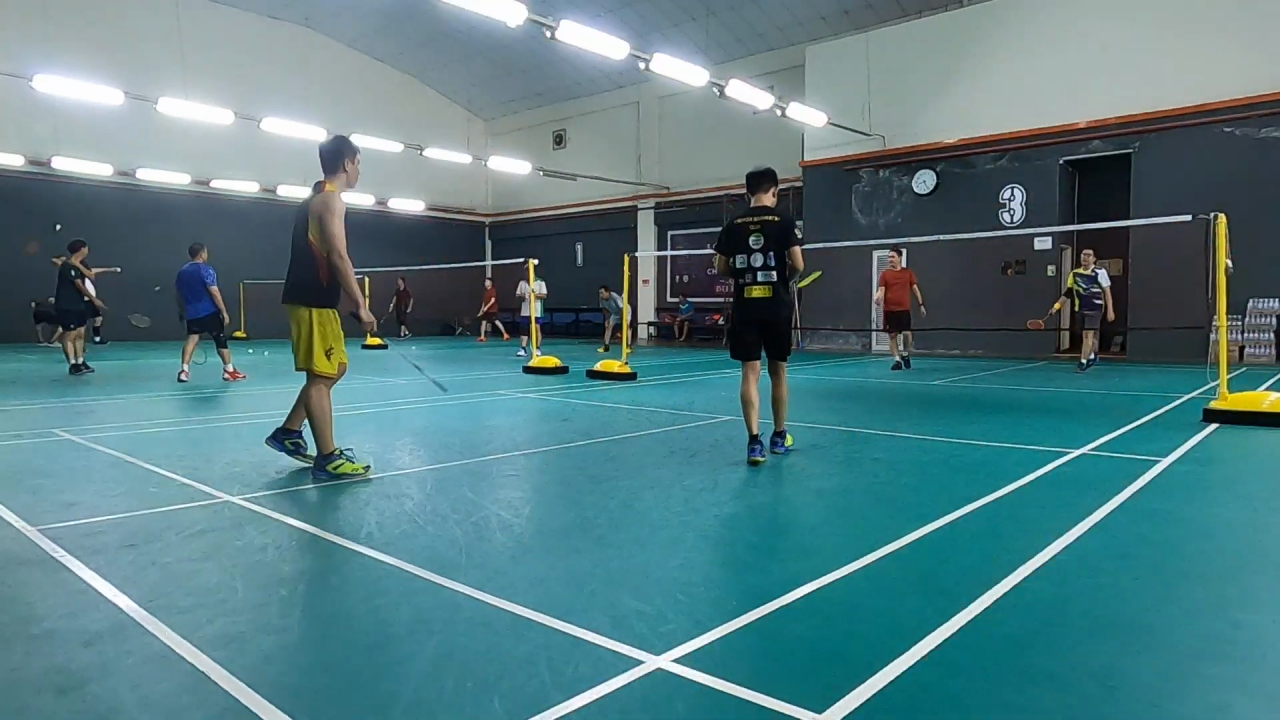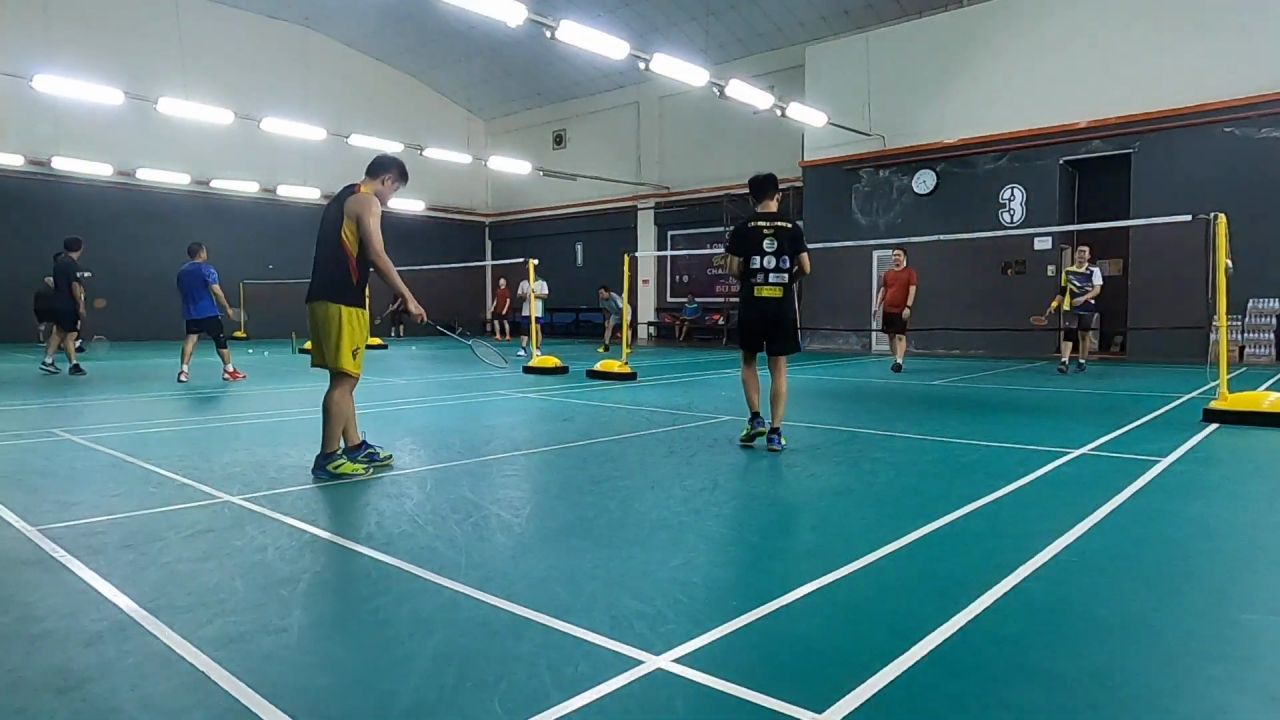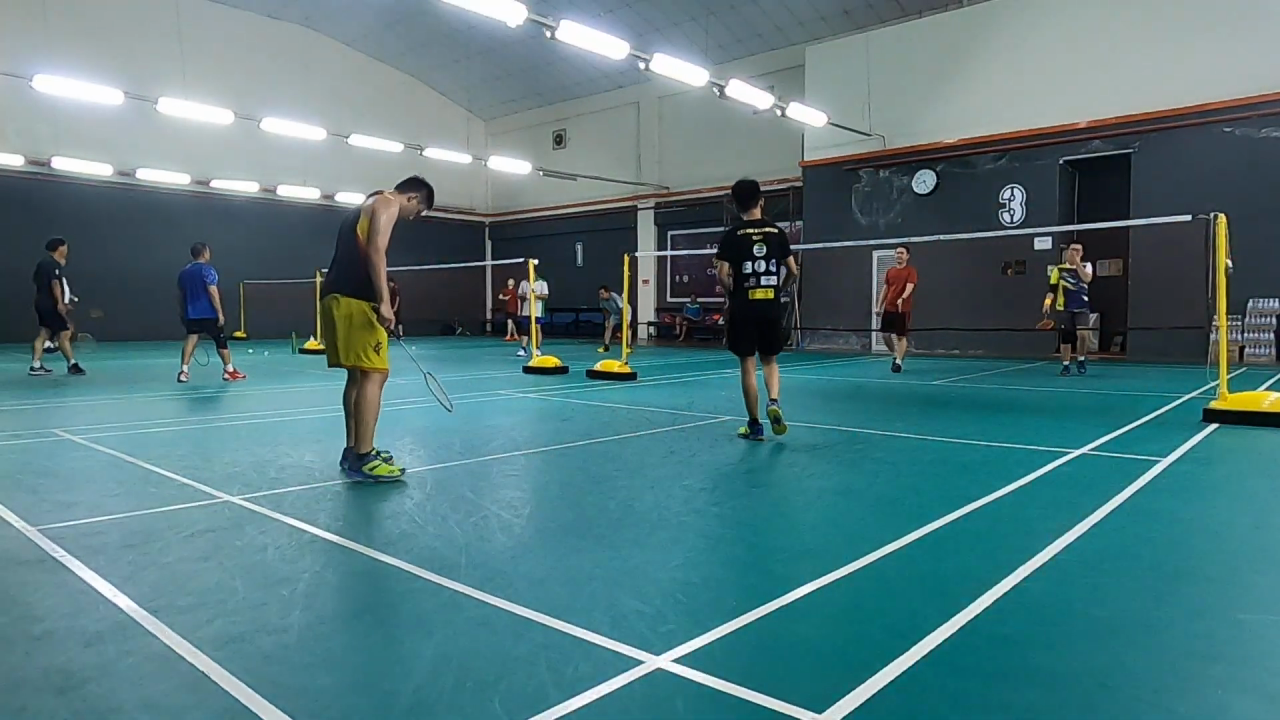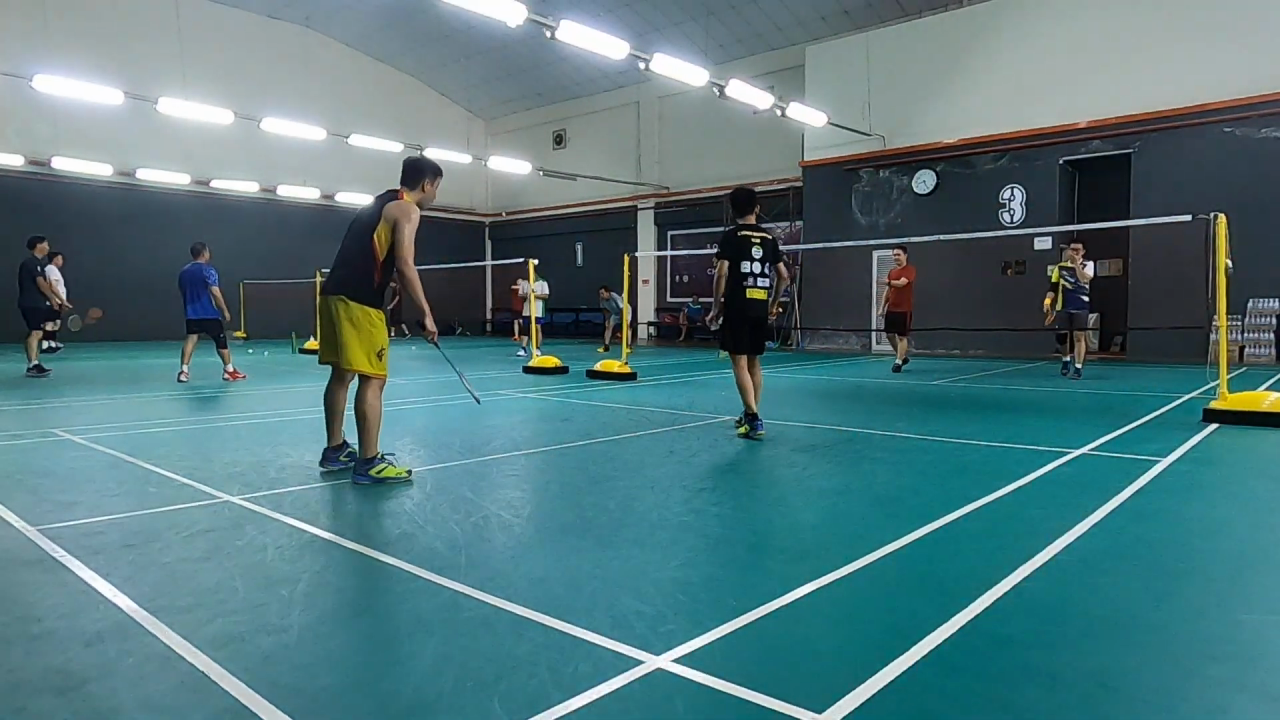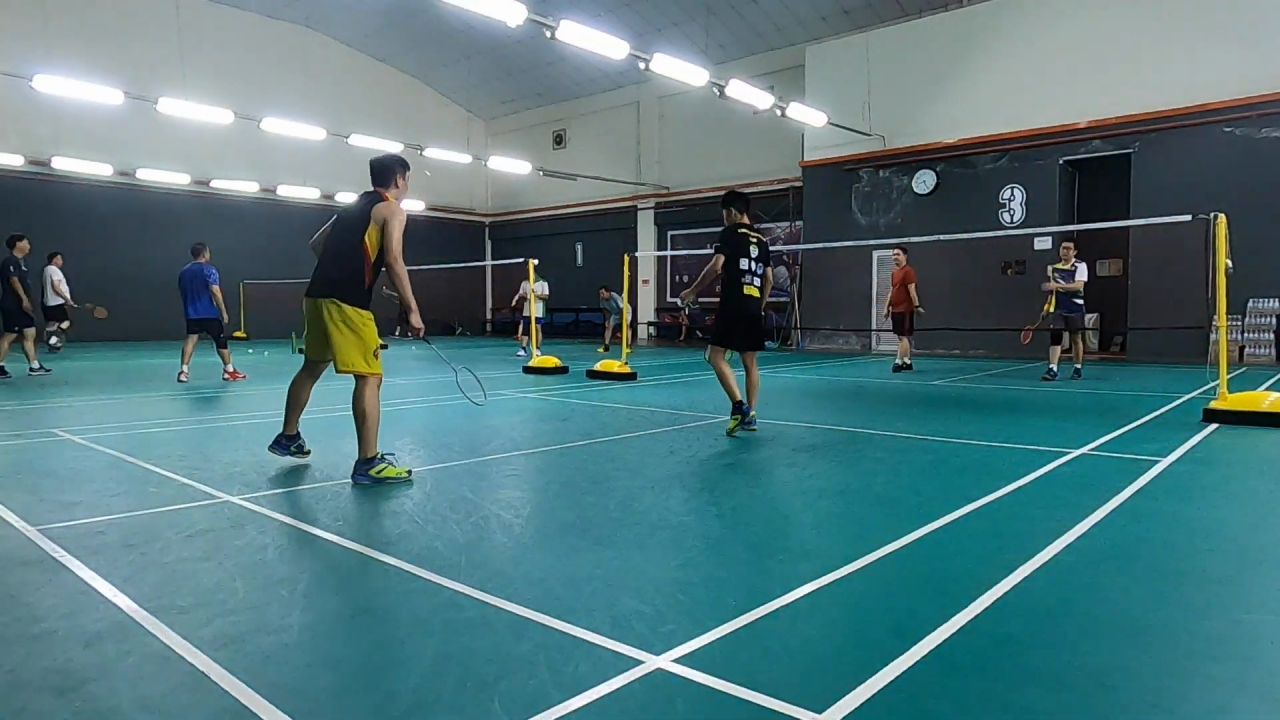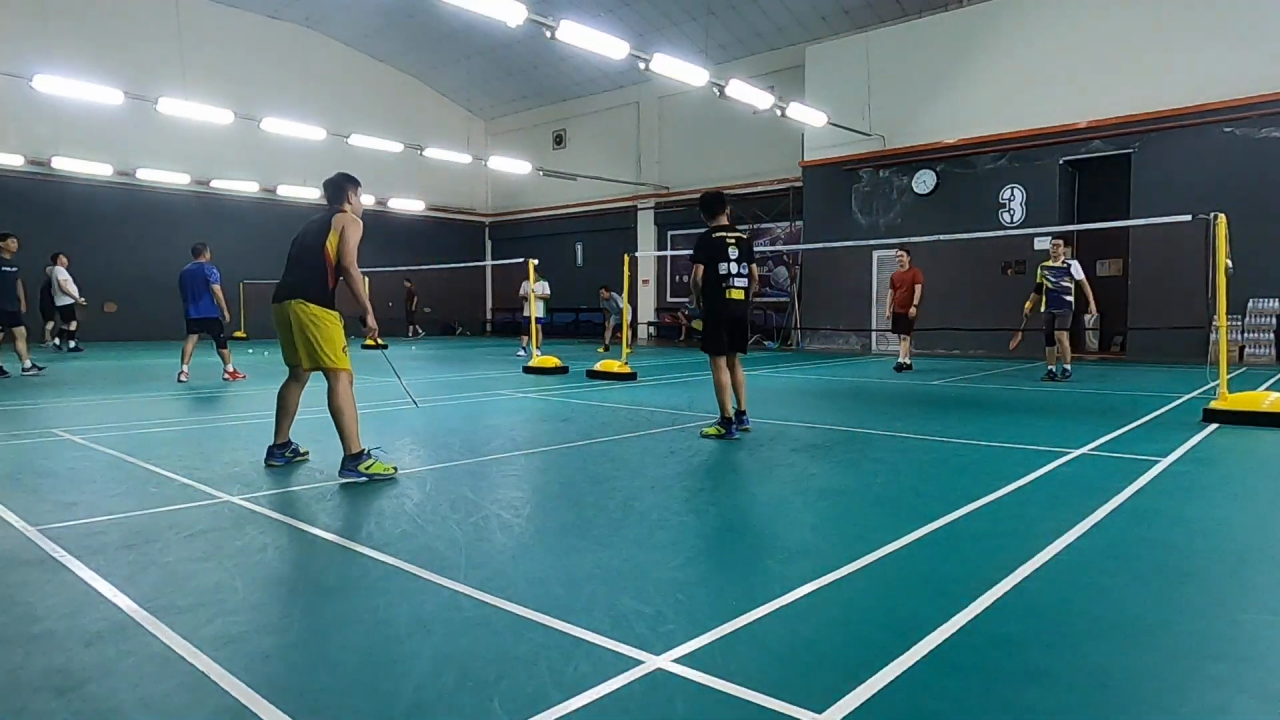
dt=0.4s
person 1, frame 1
left shoulder: (317, 199)
right shoulder: (331, 200)
right elbow: (339, 256)
left wrist: (352, 301)
right wrist: (361, 305)
left hip: (309, 300)
right hip: (314, 303)
left knee: (335, 367)
right knee: (322, 376)
left ankle: (288, 431)
right ankle: (327, 458)
person 1, frame 2
left shoulder: (341, 200)
right shoulder: (367, 202)
right elbow: (377, 256)
right wrist: (408, 298)
left hip: (321, 298)
right hip: (341, 302)
left knee: (345, 376)
right knee: (344, 378)
left ankle: (354, 446)
right ankle: (330, 457)
person 1, frame 3
left shoulder: (367, 206)
right shoulder: (387, 204)
right elbow: (375, 253)
right wrist: (384, 301)
left hip: (335, 296)
right hip: (353, 299)
left knee: (359, 375)
right knee: (373, 374)
left ankle: (355, 450)
right ankle: (363, 459)
person 1, frame 4
left shoulder: (378, 205)
right shoulder: (407, 209)
right elbow: (404, 265)
right wrist: (426, 314)
left hip: (335, 294)
right hip: (359, 302)
left knee: (341, 374)
right knee: (373, 379)
left ankle: (335, 448)
right ankle: (368, 463)
person 1, frame 5
left shoulder: (353, 208)
right shoulder: (392, 209)
left elbow: (316, 244)
right elbow: (394, 261)
right wrist: (413, 310)
left hip: (318, 296)
right hip: (348, 304)
left knee: (312, 368)
right knee: (369, 378)
left ankle: (288, 437)
right ankle: (368, 463)
person 1, frame 6
left shoulder: (315, 224)
right shoulder: (350, 220)
right elbow: (348, 266)
right wrist: (368, 312)
left hip: (283, 302)
right hip: (311, 304)
left knee: (298, 374)
right knee: (340, 376)
left ankle: (280, 447)
right ankle: (354, 458)
person 2, frame 1
left shoulder: (733, 225)
right shoulder: (783, 221)
left elbow: (721, 268)
right elbow: (798, 265)
right wrist: (783, 277)
left hip: (744, 307)
right hip: (776, 307)
left knee: (749, 373)
right knee: (778, 370)
left ankle: (754, 441)
right ankle: (780, 435)
person 2, frame 2
left shoulder: (742, 229)
right shoulder: (791, 228)
left elbow: (734, 269)
right elbow: (805, 268)
left hip: (751, 305)
right hip: (782, 306)
left knee: (748, 362)
right knee: (778, 370)
left ankle: (755, 418)
right ankle: (775, 432)
person 2, frame 3
left shoulder: (732, 236)
right shoulder: (777, 233)
left elbow: (722, 275)
right elbow: (792, 271)
left wrist: (734, 297)
left hip: (744, 308)
right hip: (771, 307)
left knee: (748, 366)
right knee: (770, 361)
left ankle: (755, 424)
right ankle: (774, 404)
person 2, frame 4
left shoulder: (731, 236)
right shoulder: (769, 239)
left elbow: (721, 273)
right elbow: (783, 276)
left wrist: (716, 306)
right wrist: (774, 305)
left hip: (738, 308)
right hip: (761, 308)
left knee: (740, 364)
right knee: (754, 362)
left ankle: (753, 418)
right ankle: (750, 415)
person 2, frame 5
left shoulder: (731, 233)
right shoulder: (761, 240)
left elbow: (716, 266)
right elbow: (768, 279)
left wrist: (693, 290)
left hip: (733, 304)
right hip: (754, 306)
left knee: (717, 356)
right knee: (750, 361)
left ankle: (740, 407)
right ankle: (750, 415)
person 2, frame 6
left shoulder: (706, 239)
right shoulder: (744, 238)
left elbow: (697, 277)
right elbow: (754, 277)
left wrist: (698, 297)
left hip: (718, 308)
right hip: (740, 308)
left knee: (718, 365)
right knee: (734, 361)
left ankle: (727, 423)
right ankle: (741, 415)
